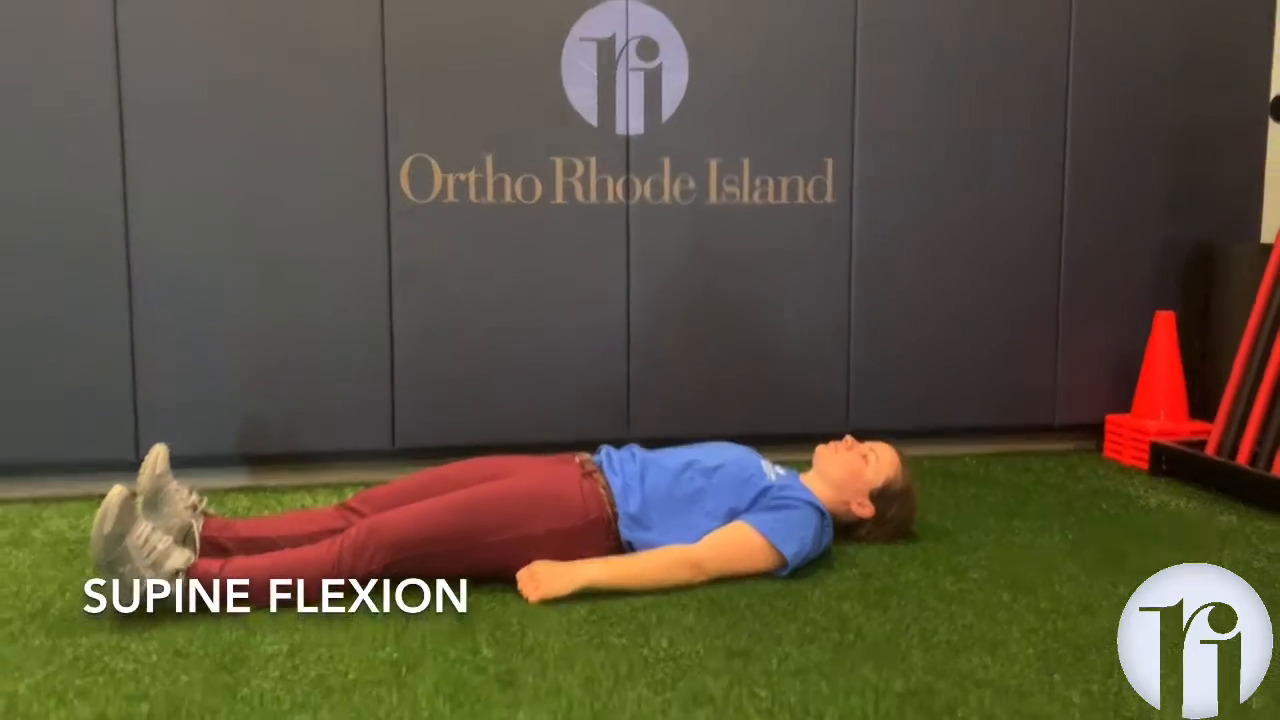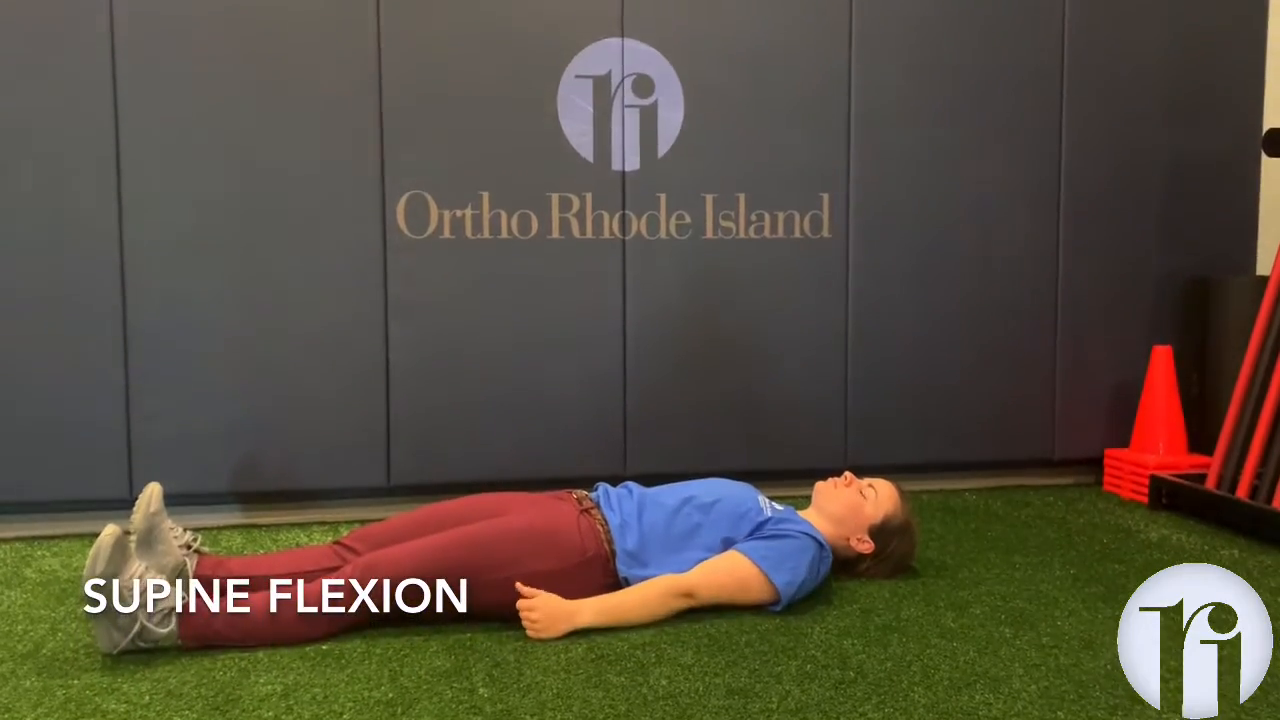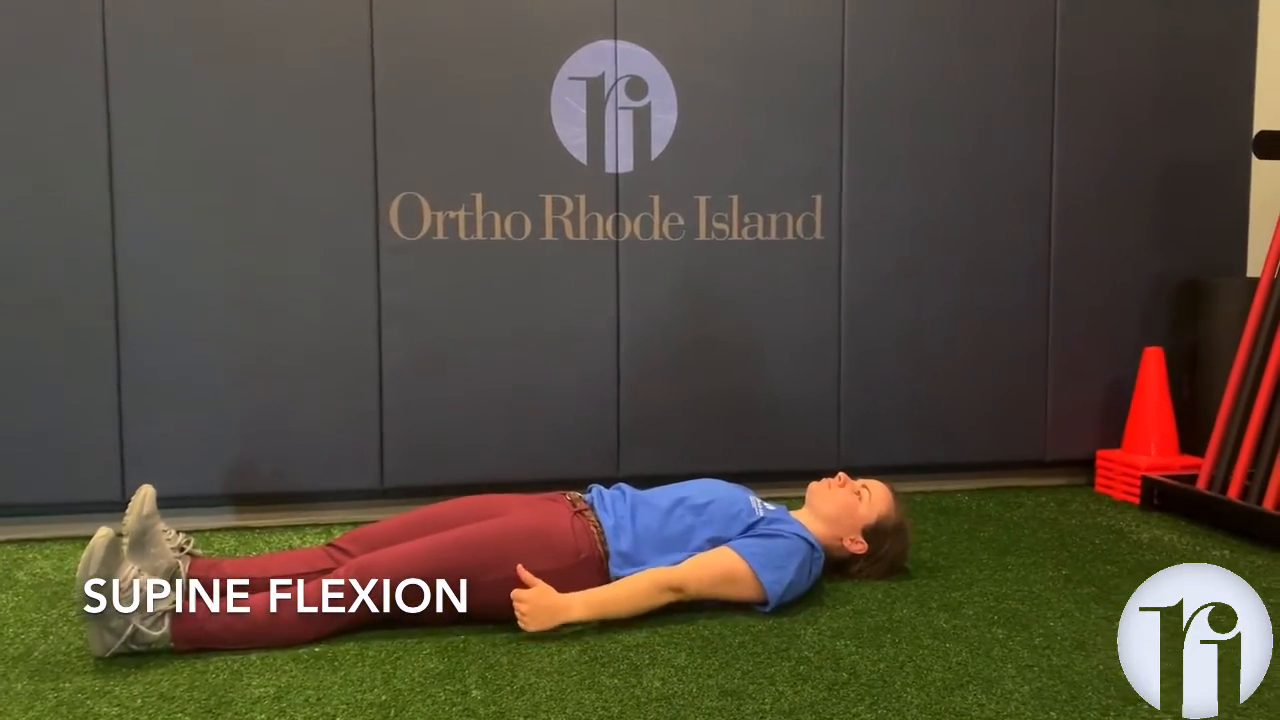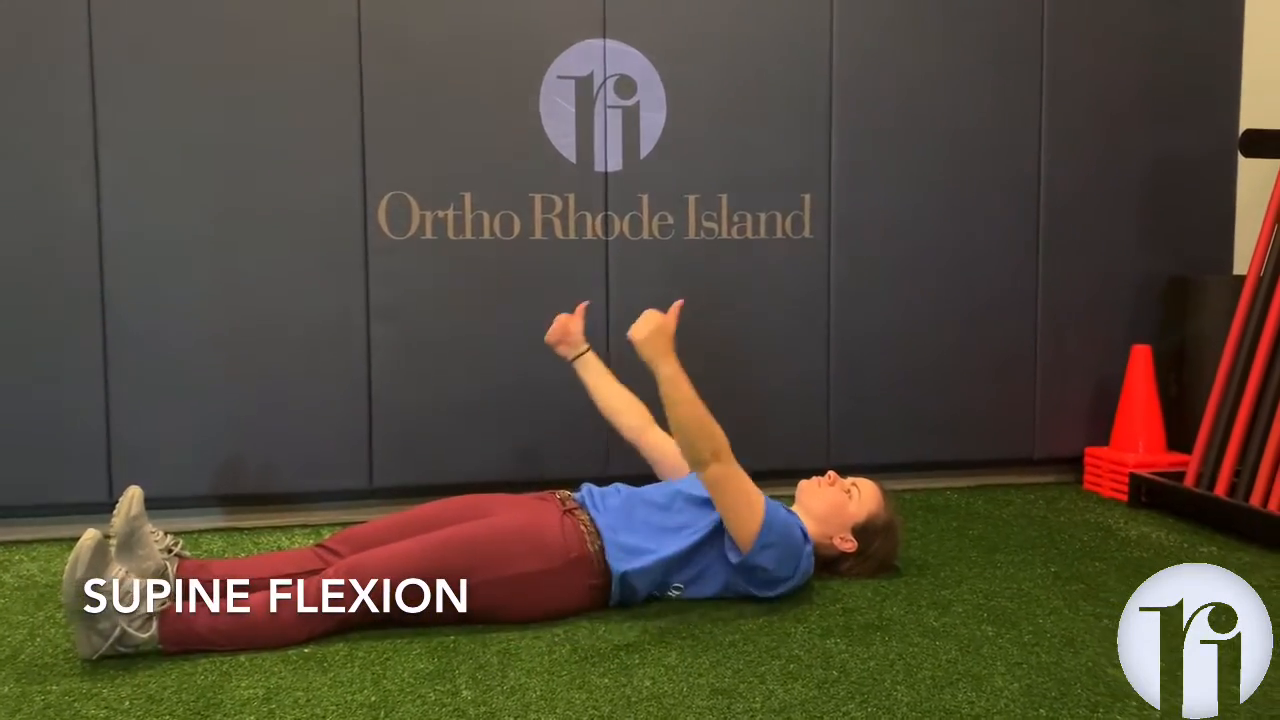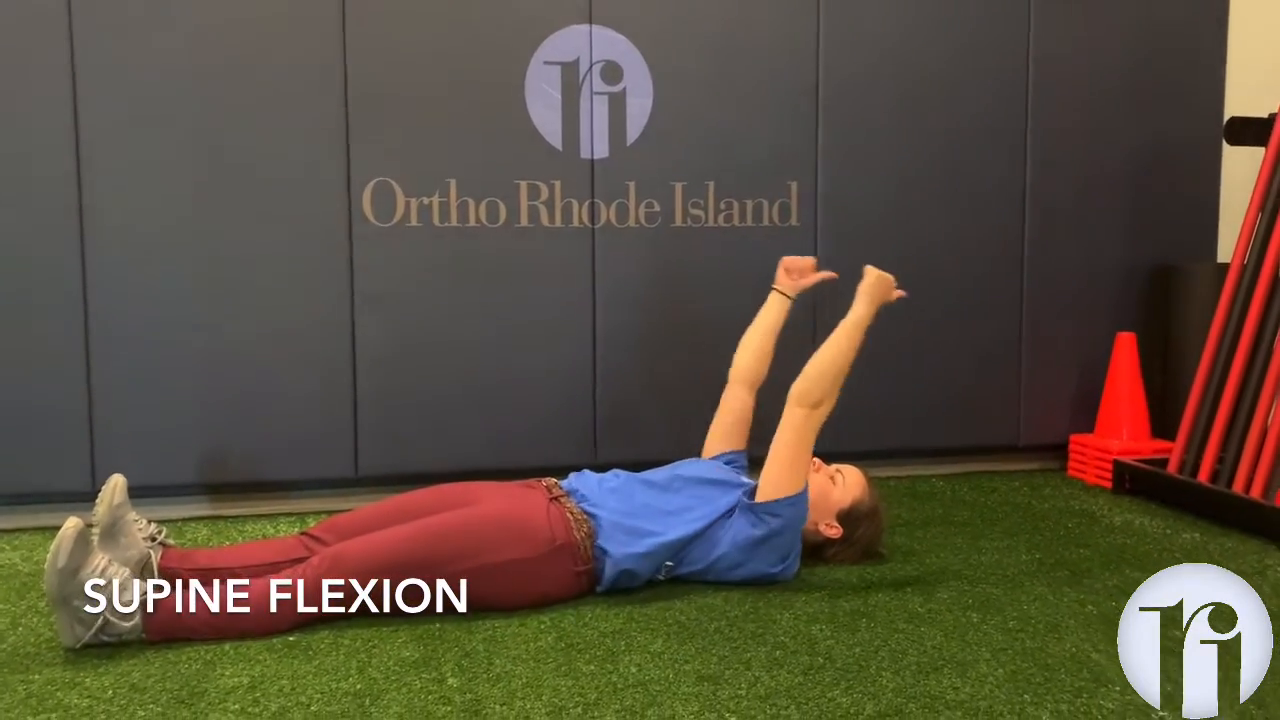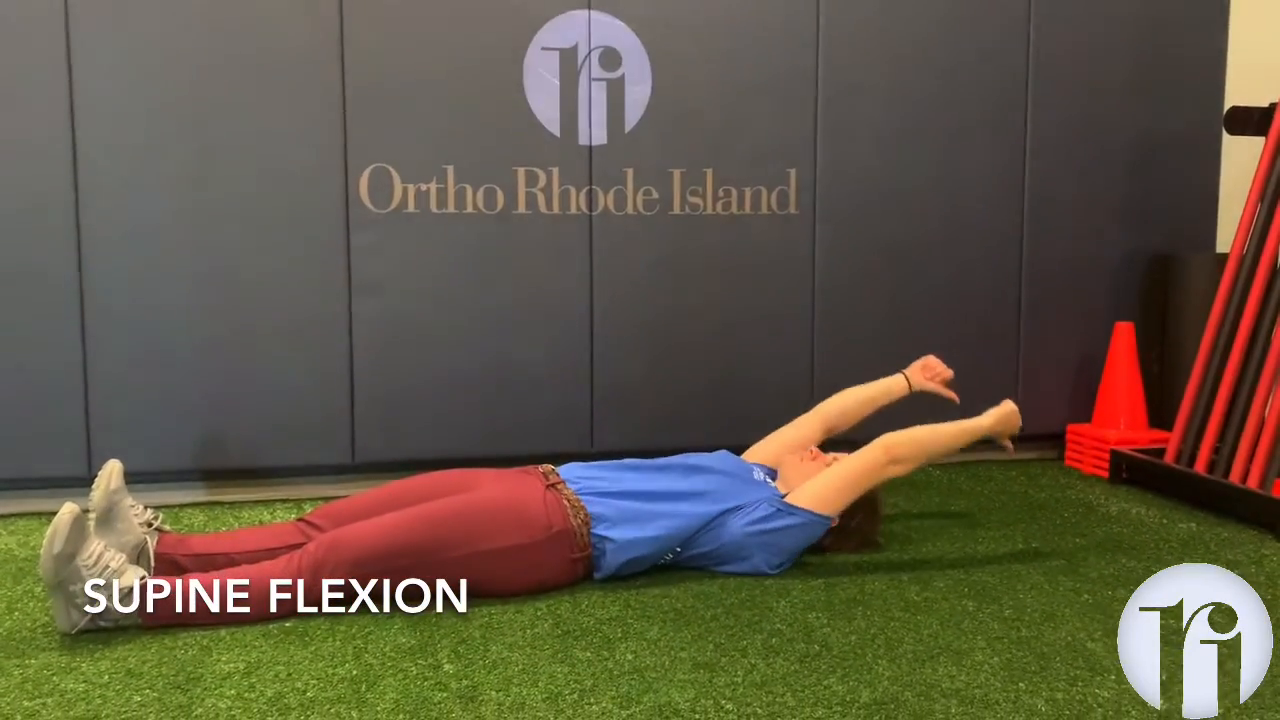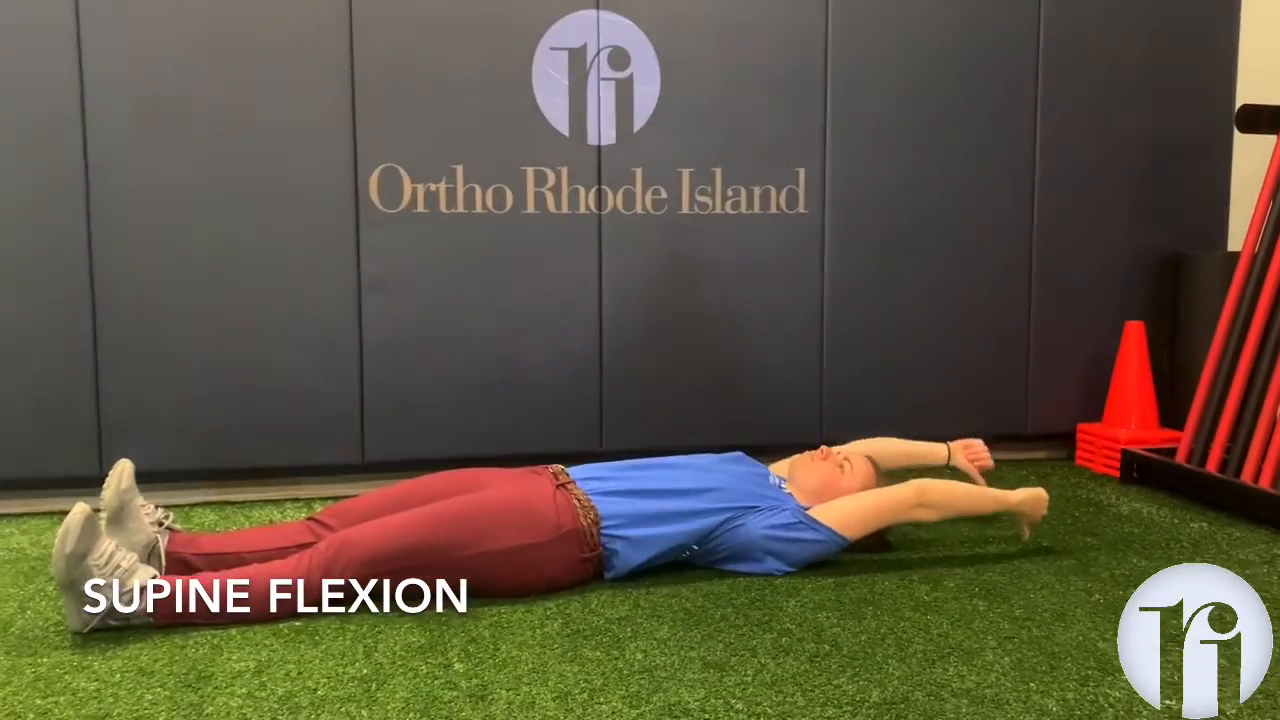
dt=0.7s
person 1, frame 1
left shoulder: (800, 521)
right shoulder: (772, 480)
left elbow: (694, 561)
left wrist: (574, 575)
left hip: (591, 517)
right hip: (581, 473)
left knee: (377, 547)
right knee: (366, 512)
left ankle: (180, 578)
right ankle: (203, 531)
person 1, frame 2
left shoulder: (798, 555)
right shoulder: (769, 515)
left elbow: (688, 590)
left wrist: (575, 615)
left hip: (587, 556)
right hip: (578, 510)
left knee: (373, 583)
right knee: (359, 549)
left ankle: (166, 618)
right ankle: (193, 566)
person 1, frame 3
left shoulder: (790, 555)
right shoulder: (763, 517)
left elbow: (677, 581)
left wrist: (567, 606)
left hip: (581, 554)
right hip: (573, 510)
left knee: (368, 588)
right knee: (353, 554)
left ankle: (160, 622)
right ankle: (187, 569)
person 1, frame 4
left shoulder: (780, 554)
right shoulder: (744, 511)
left elbow: (713, 457)
right elbow: (645, 432)
left wrist: (663, 359)
right wrist: (582, 356)
left hip: (572, 560)
right hip: (558, 514)
left knee: (351, 588)
right knee: (341, 551)
left ankle: (145, 622)
right ankle: (171, 571)
person 1, frame 5
left shoulder: (769, 539)
right shoulder: (734, 485)
left elbow: (805, 403)
right elbow: (742, 385)
left wrist: (863, 308)
right wrist: (782, 296)
left hip: (560, 547)
right hip: (544, 500)
left knee: (338, 577)
right knee: (328, 543)
left ankle: (128, 610)
right ankle: (155, 560)
person 1, frame 6
left shoulder: (775, 530)
right shoulder: (751, 476)
left elbow: (875, 458)
right elbow: (825, 414)
left wrist: (982, 426)
right wrist: (906, 379)
left hip: (554, 535)
right hip: (536, 488)
left knee: (334, 563)
right knee: (326, 527)
left ankle: (126, 597)
right ankle: (153, 546)
person 1, frame 7
left shoulder: (791, 530)
right shoulder: (767, 478)
left elbow: (902, 499)
right elbow: (861, 440)
left wrist: (1012, 500)
right wrist: (950, 450)
left hip: (564, 534)
right hip: (546, 489)
left knee: (347, 563)
right knee: (339, 525)
left ankle: (142, 597)
right ankle: (167, 546)
